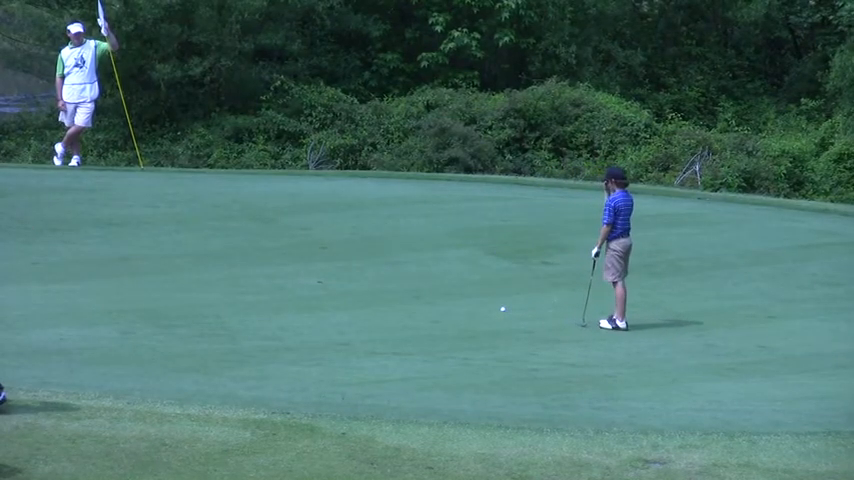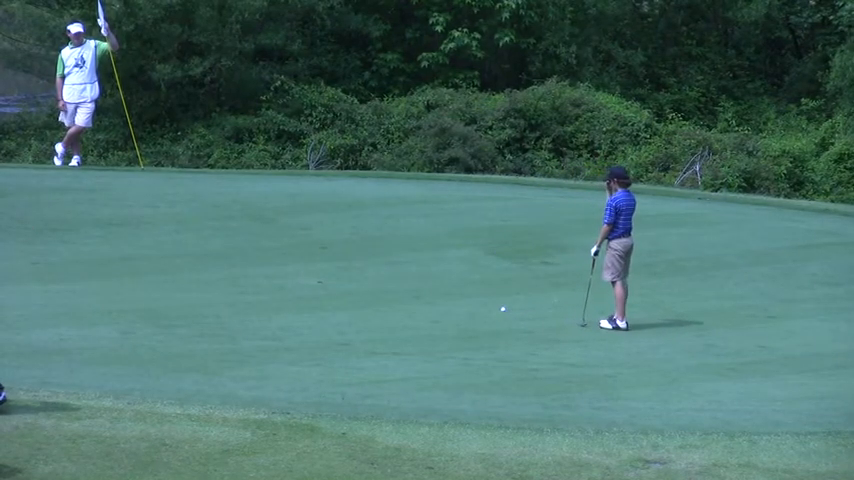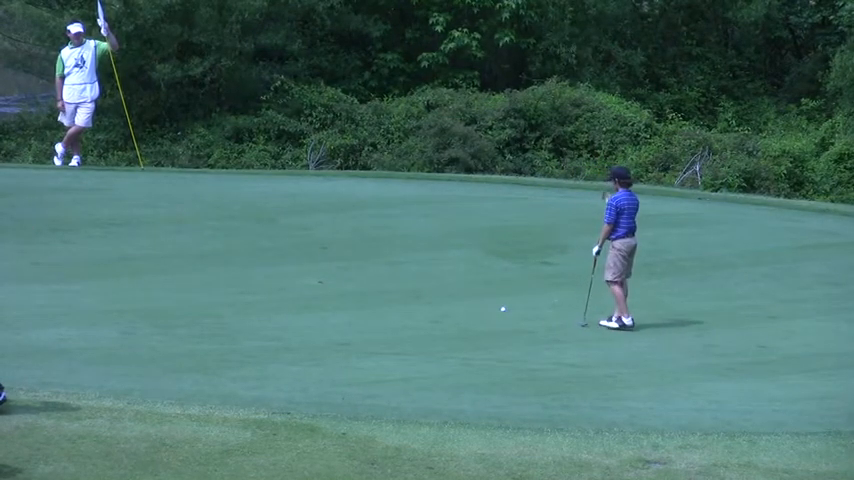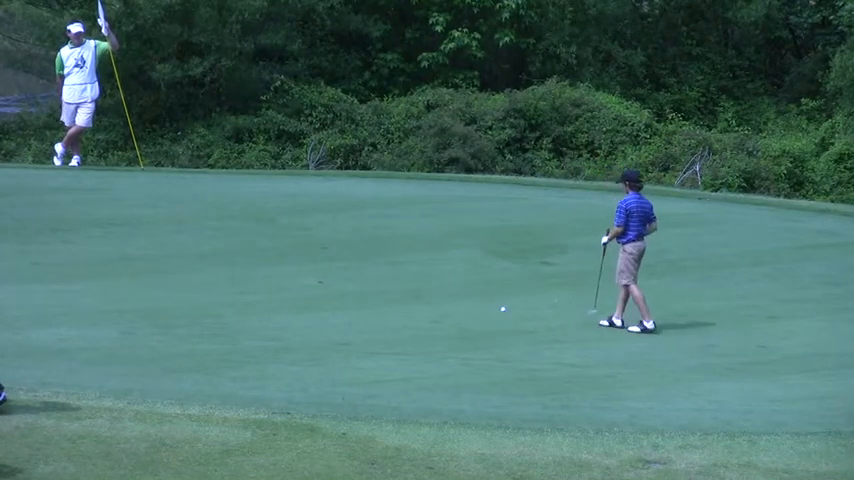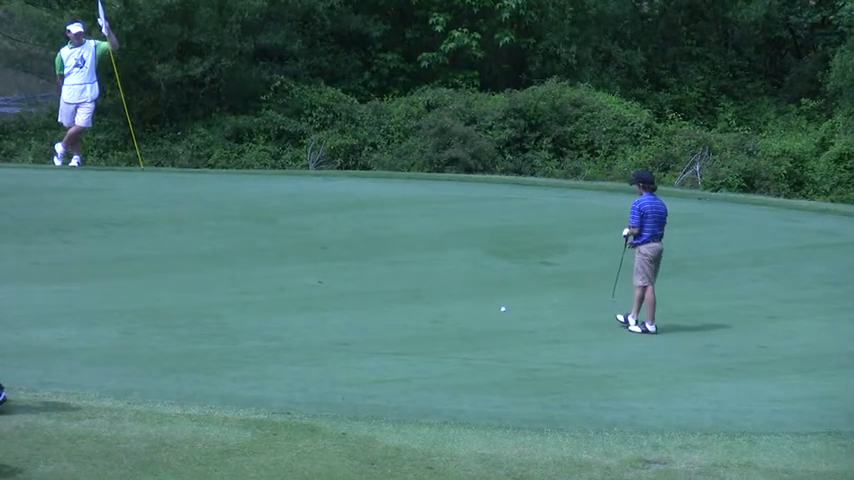
dt=0.3s
person 1, frame 1
left shoulder: (613, 200)
right shoulder: (628, 198)
left elbow: (607, 226)
left wrist: (597, 247)
right wrist: (607, 192)
left hip: (615, 243)
right hip: (626, 240)
left knee: (617, 281)
right knee: (619, 280)
left ankle: (620, 321)
right ankle: (617, 316)
person 1, frame 2
left shoulder: (614, 200)
right shoulder: (631, 197)
left elbow: (607, 226)
left wrist: (597, 245)
right wrist: (609, 191)
left hip: (616, 243)
right hip: (628, 240)
left knee: (616, 281)
right knee: (622, 280)
left ankle: (620, 321)
right ankle: (618, 316)
person 1, frame 3
left shoulder: (615, 200)
right shoulder: (634, 198)
left elbow: (608, 226)
left wrist: (599, 245)
left hip: (619, 243)
right hip: (631, 241)
left knee: (613, 281)
right knee: (622, 280)
left ankle: (626, 318)
right ankle: (617, 316)
person 1, frame 4
left shoulder: (624, 203)
right shoulder: (647, 203)
left elbow: (619, 229)
right elbow: (653, 226)
left wrist: (607, 238)
left hip: (629, 246)
right hip: (640, 244)
left knee: (631, 284)
right knee: (625, 282)
left ankle: (648, 322)
right ankle: (617, 318)
person 1, frame 5
left shoulder: (638, 204)
right shoulder: (661, 204)
left elbow: (635, 230)
right elbow: (662, 229)
left wrist: (626, 232)
left hip: (645, 248)
right hip: (658, 245)
left knee: (647, 285)
right knee: (642, 283)
left ankle: (650, 324)
right ankle: (632, 317)
person 2, frame 1
left shoulder: (93, 46)
right shoulder: (64, 53)
left elbow: (114, 47)
right elbow: (59, 77)
left wrist: (107, 32)
right wrist: (59, 99)
left hip: (87, 96)
right hip: (68, 97)
left knee: (80, 127)
right knee: (71, 128)
left ankle: (61, 147)
right ankle: (76, 156)
person 2, frame 2
left shoulder: (93, 46)
right shoulder: (64, 53)
left elbow: (114, 47)
right elbow: (59, 77)
left wrist: (107, 32)
right wrist: (60, 99)
left hip: (87, 96)
right hip: (69, 97)
left knee: (80, 127)
right knee: (72, 128)
left ankle: (62, 147)
right ankle: (76, 156)
person 2, frame 3
left shoulder: (93, 46)
right shoulder: (64, 53)
left elbow: (114, 47)
right elbow: (59, 77)
left wrist: (107, 32)
right wrist: (59, 99)
left hip: (87, 96)
right hip: (69, 97)
left knee: (80, 127)
right knee: (71, 128)
left ankle: (62, 147)
right ankle: (76, 156)
person 2, frame 4
left shoulder: (93, 46)
right shoulder: (63, 53)
left elbow: (114, 47)
right elbow: (59, 76)
left wrist: (108, 32)
right wrist: (61, 96)
left hip: (88, 96)
right hip: (69, 96)
left knee: (81, 127)
right knee: (72, 128)
left ankle: (62, 147)
right ankle: (76, 156)
person 2, frame 5
left shoulder: (93, 46)
right shoulder: (63, 53)
left elbow: (114, 47)
right elbow: (60, 76)
left wrist: (108, 32)
right wrist: (62, 94)
left hip: (87, 96)
right hip: (69, 97)
left knee: (80, 127)
right knee: (71, 128)
left ankle: (61, 147)
right ankle: (76, 156)
